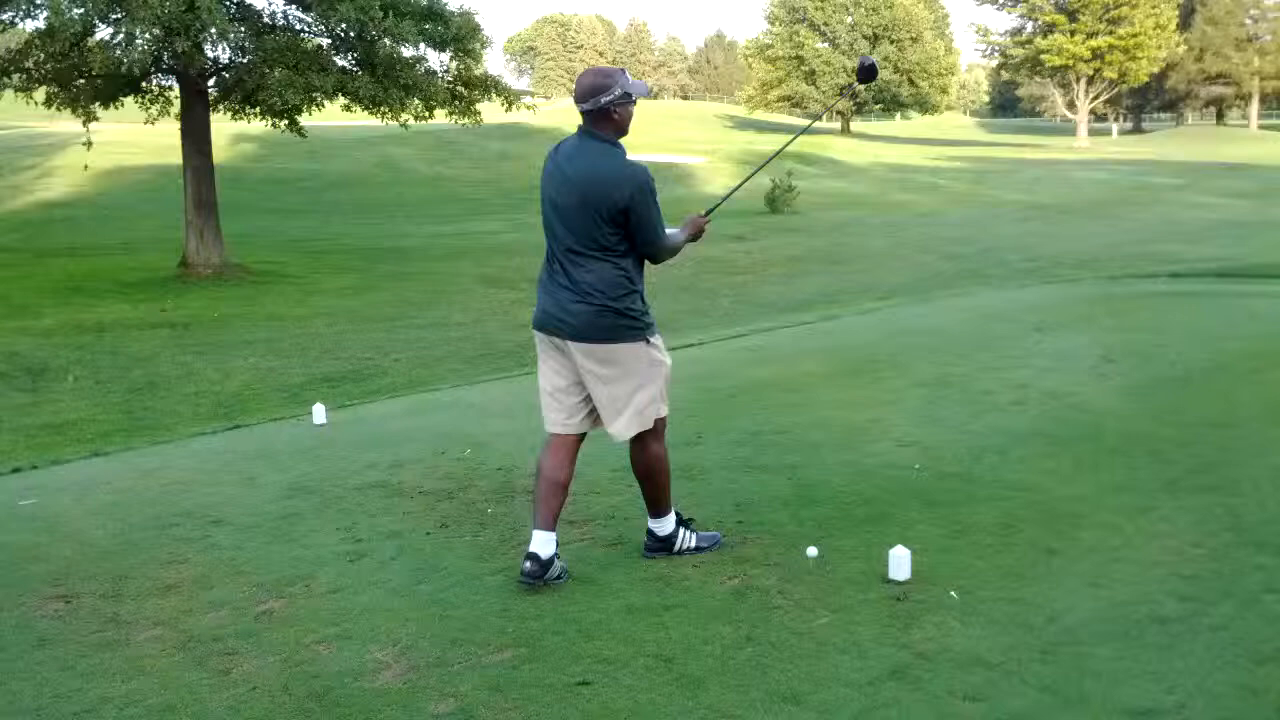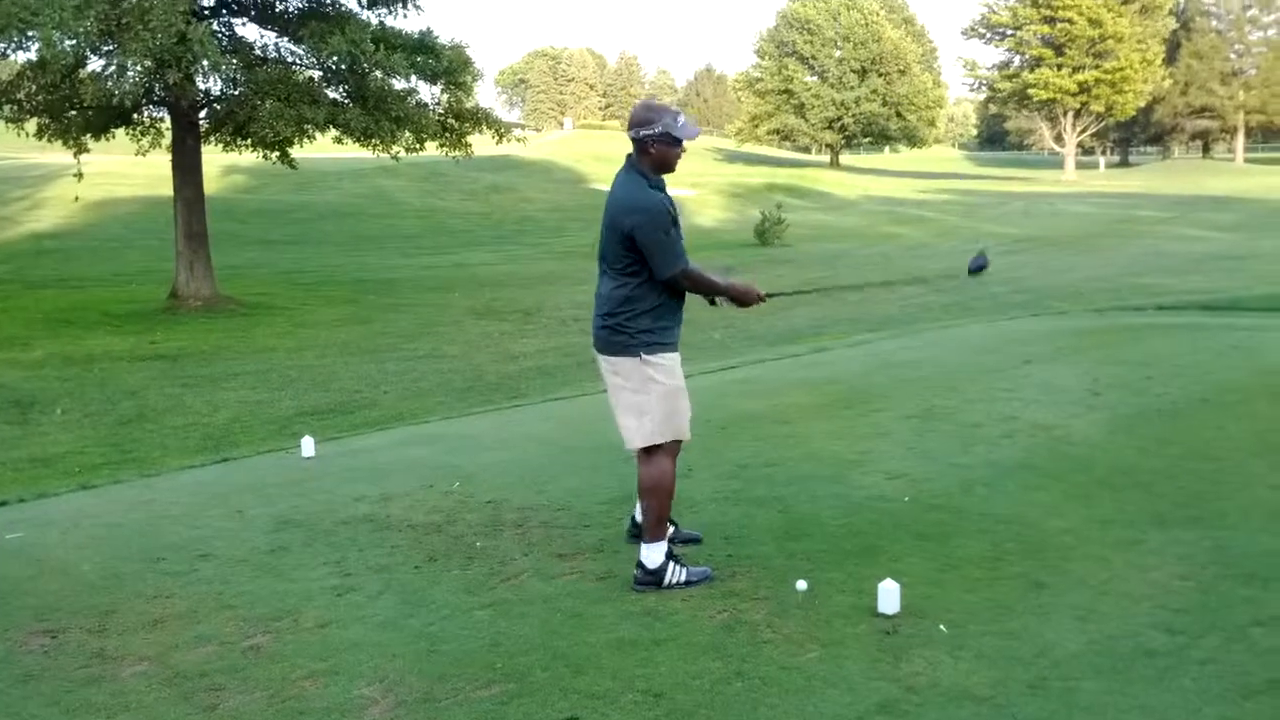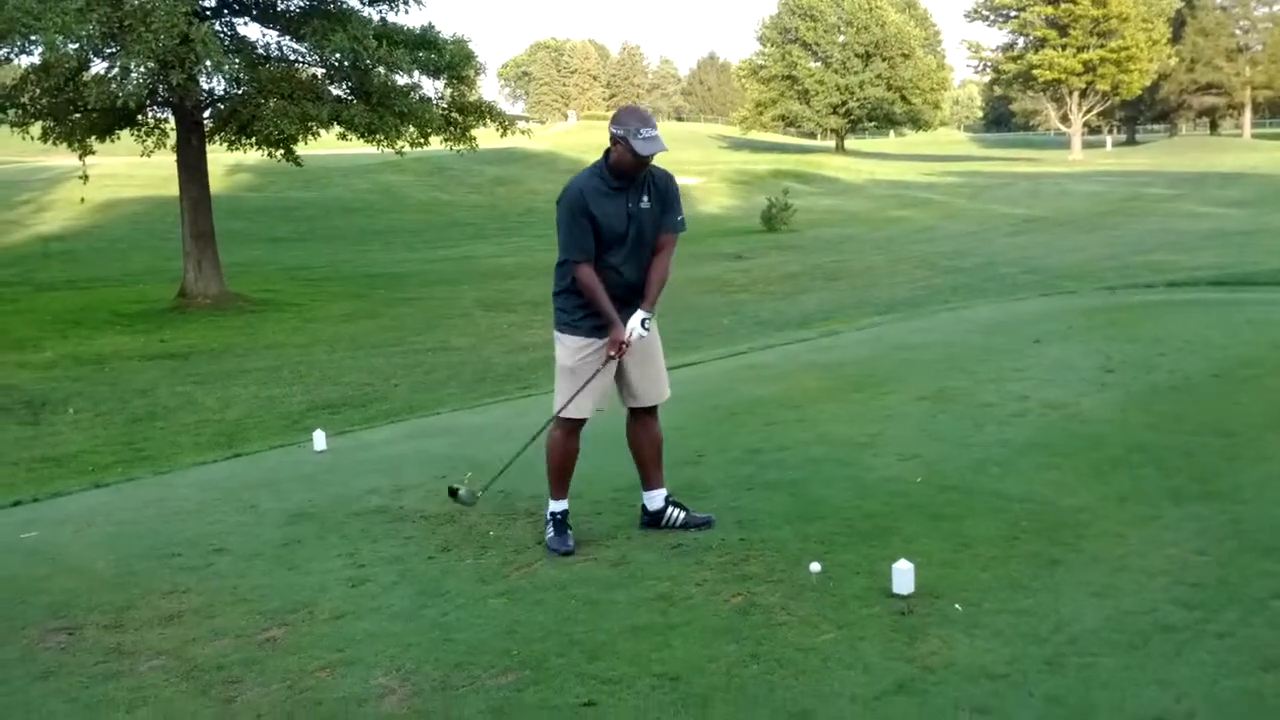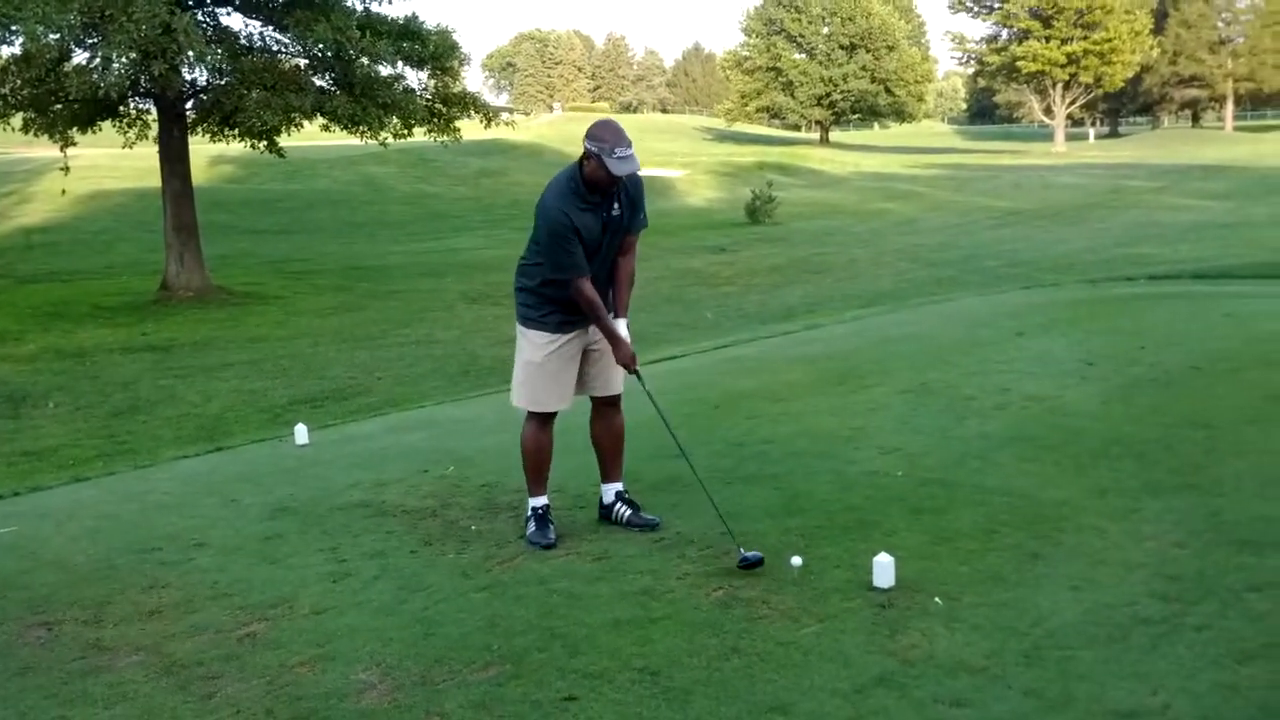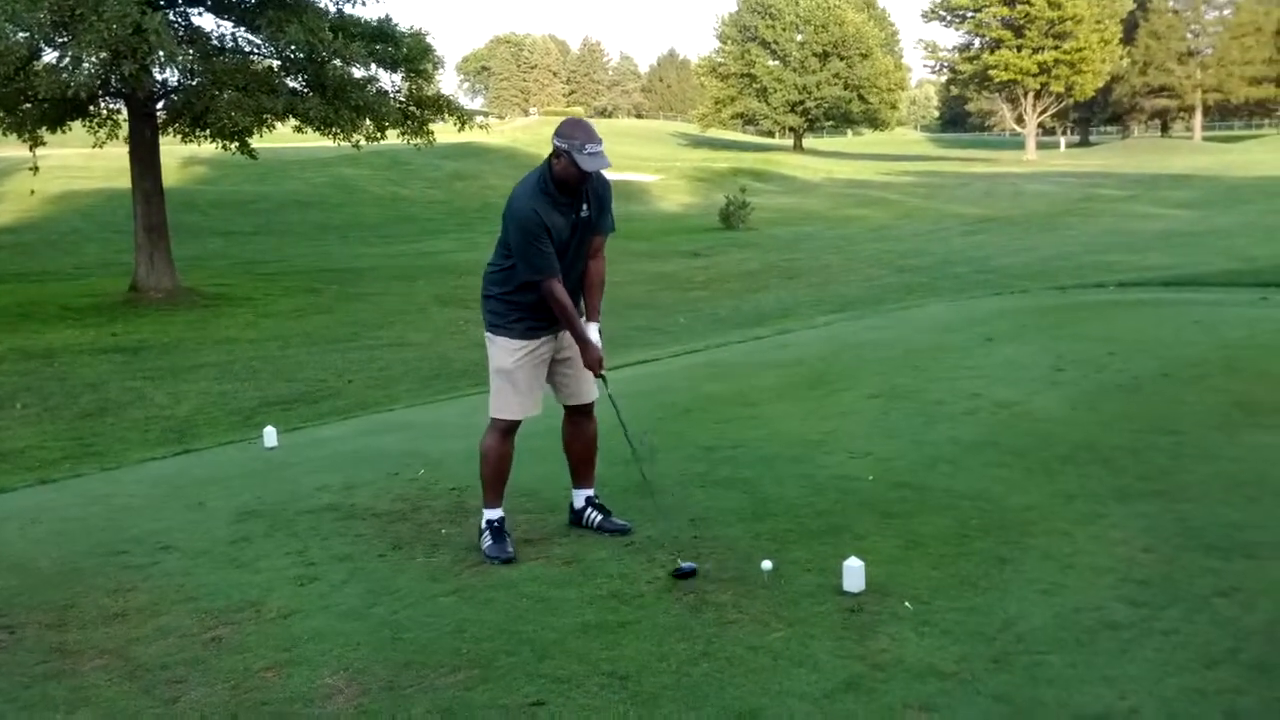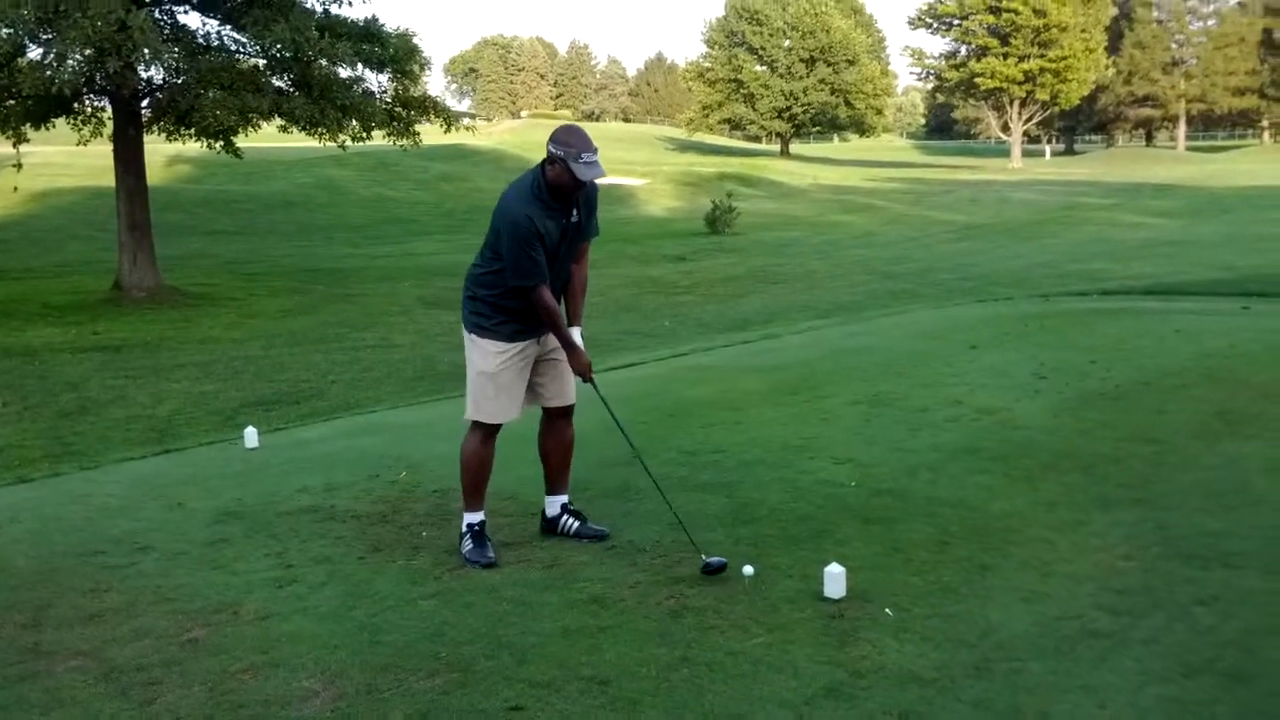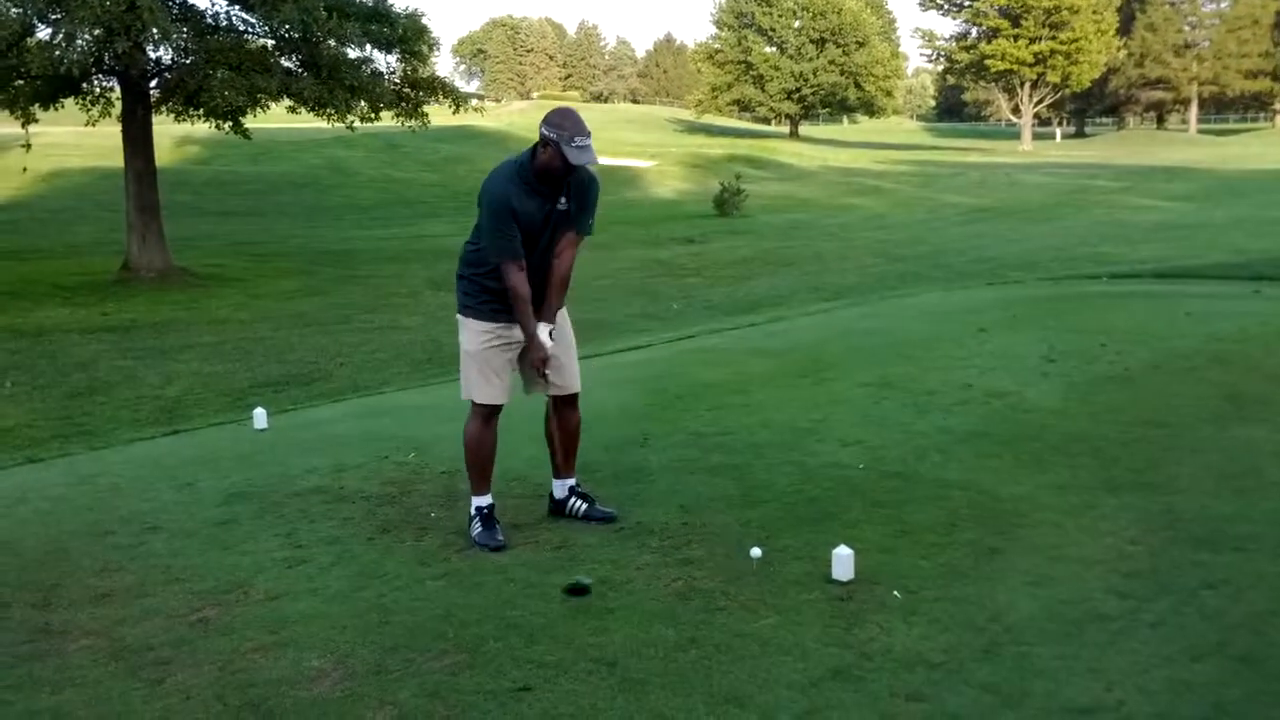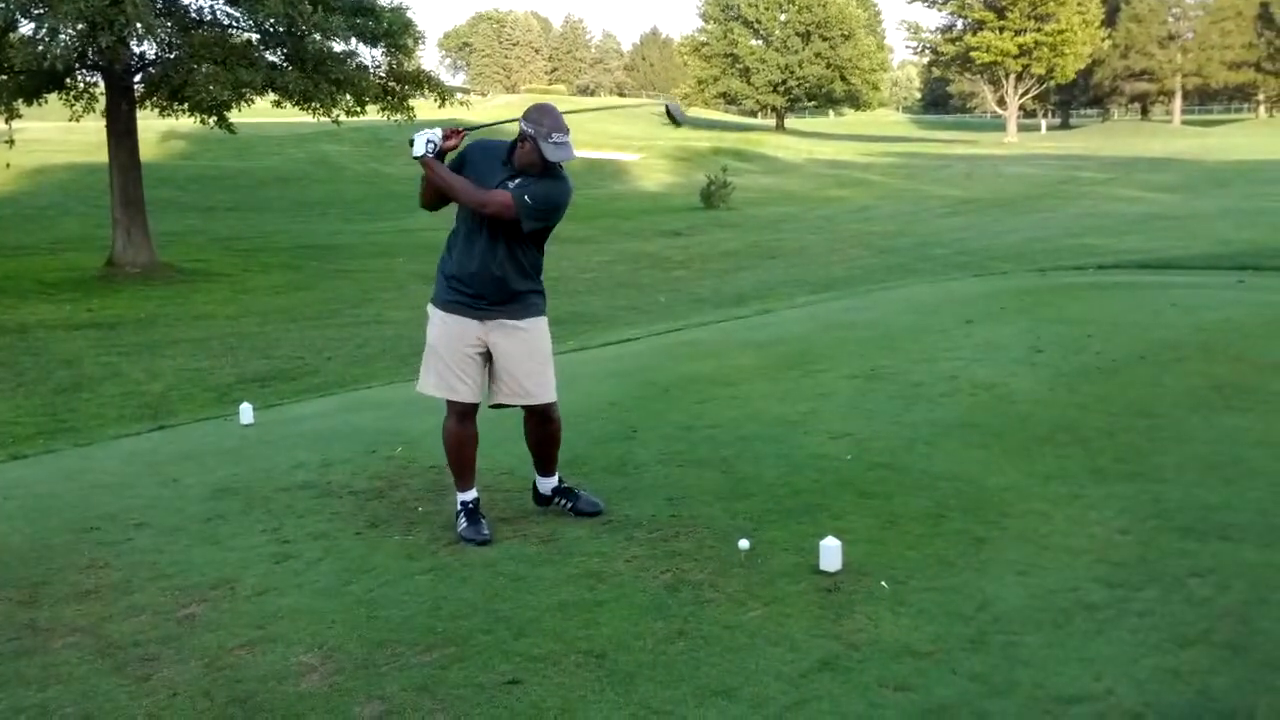
dt=0.7s
person 1, frame 1
left shoulder: (557, 157)
right shoulder: (630, 177)
right elbow: (656, 251)
left wrist: (667, 233)
right wrist: (687, 233)
left hip: (555, 319)
right hip: (614, 325)
left knee: (562, 434)
right knee: (648, 428)
left ankle: (540, 550)
right ankle: (664, 530)
person 1, frame 2
left shoulder: (634, 180)
right shoulder: (645, 204)
left elbow: (666, 263)
right elbow: (676, 275)
left wrist: (713, 287)
right wrist: (731, 292)
left hip: (633, 331)
right hip: (638, 339)
left knee: (664, 434)
right knee: (659, 444)
left ankle: (647, 519)
right ankle: (654, 562)
person 1, frame 3
left shoulder: (662, 184)
right shoulder: (579, 193)
left elbow: (663, 252)
right elbow: (580, 268)
left wrist: (643, 313)
right wrist: (613, 325)
left hip: (636, 314)
right hip: (583, 321)
left knee: (646, 408)
right knee: (572, 416)
left ankle: (656, 504)
right ankle: (557, 513)
person 1, frame 4
left shoulder: (629, 186)
right shoulder: (557, 206)
left elbow: (625, 254)
right elbow: (578, 284)
left wrist: (621, 321)
right wrist: (616, 342)
left hip: (600, 309)
right hip: (548, 313)
left knee: (609, 401)
right knee: (542, 412)
left ankle: (612, 498)
right ankle: (537, 508)
person 1, frame 5
left shoulder: (597, 188)
right shoulder: (527, 205)
left elbow: (594, 256)
right elbow: (548, 284)
left wrist: (594, 324)
right wrist: (583, 343)
left hip: (566, 316)
right hip: (515, 321)
left knee: (582, 408)
right knee: (506, 421)
left ankle: (584, 503)
right ankle: (491, 521)
person 1, frame 6
left shoulder: (584, 193)
right shoulder: (519, 210)
left elbow: (577, 262)
right elbow: (538, 291)
left wrist: (576, 329)
right wrist: (570, 349)
left hip: (545, 320)
right hip: (497, 323)
left knee: (561, 411)
right knee: (487, 423)
left ankle: (556, 510)
right ankle: (472, 524)
person 1, frame 7
left shoulder: (585, 185)
right shoulder: (503, 187)
left elbow: (564, 258)
right elbow: (509, 270)
left wrist: (547, 325)
right wrist: (530, 339)
left hip: (545, 304)
right hip: (489, 308)
left knee: (566, 397)
right knee: (486, 407)
left ankle: (564, 492)
right ankle: (481, 508)
person 1, frame 8
left shoulder: (555, 188)
right shoulder: (480, 153)
left elbow: (483, 203)
right elbow: (430, 201)
left wrist: (430, 161)
right wrist: (436, 158)
left hip: (520, 311)
right hip: (456, 305)
left knee: (542, 406)
right knee: (461, 407)
left ankle: (548, 485)
right ankle: (467, 502)
